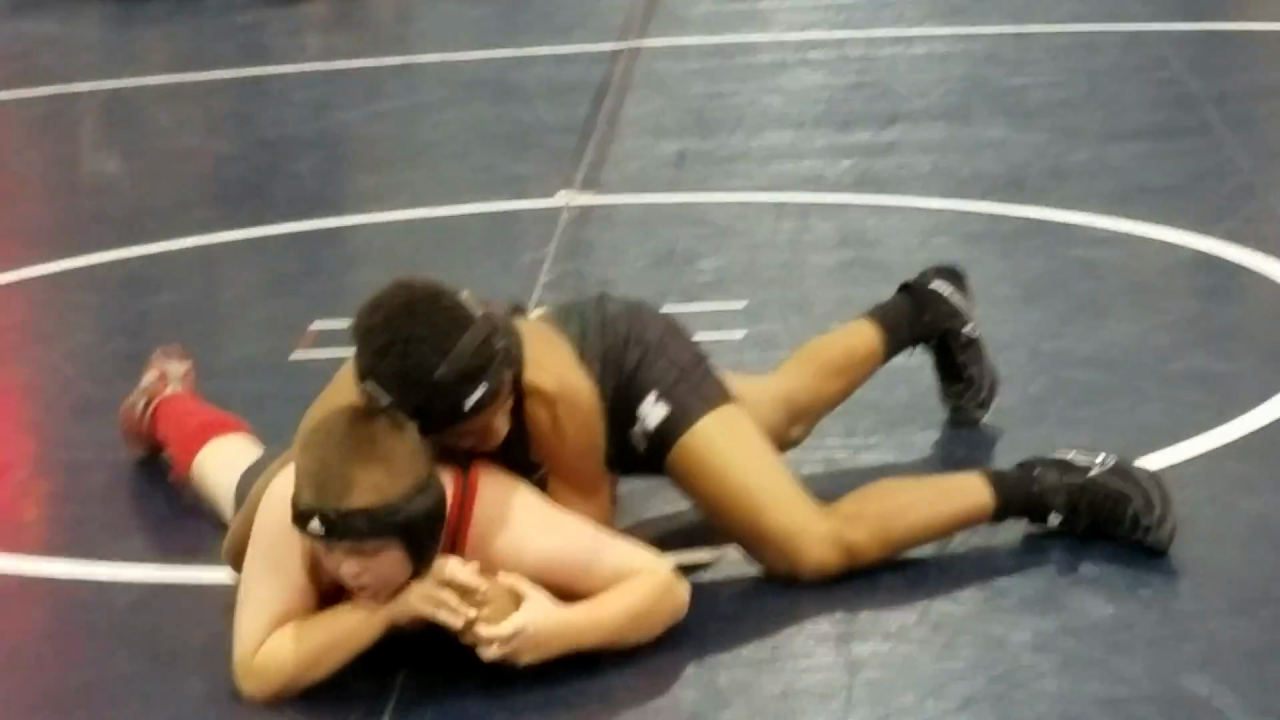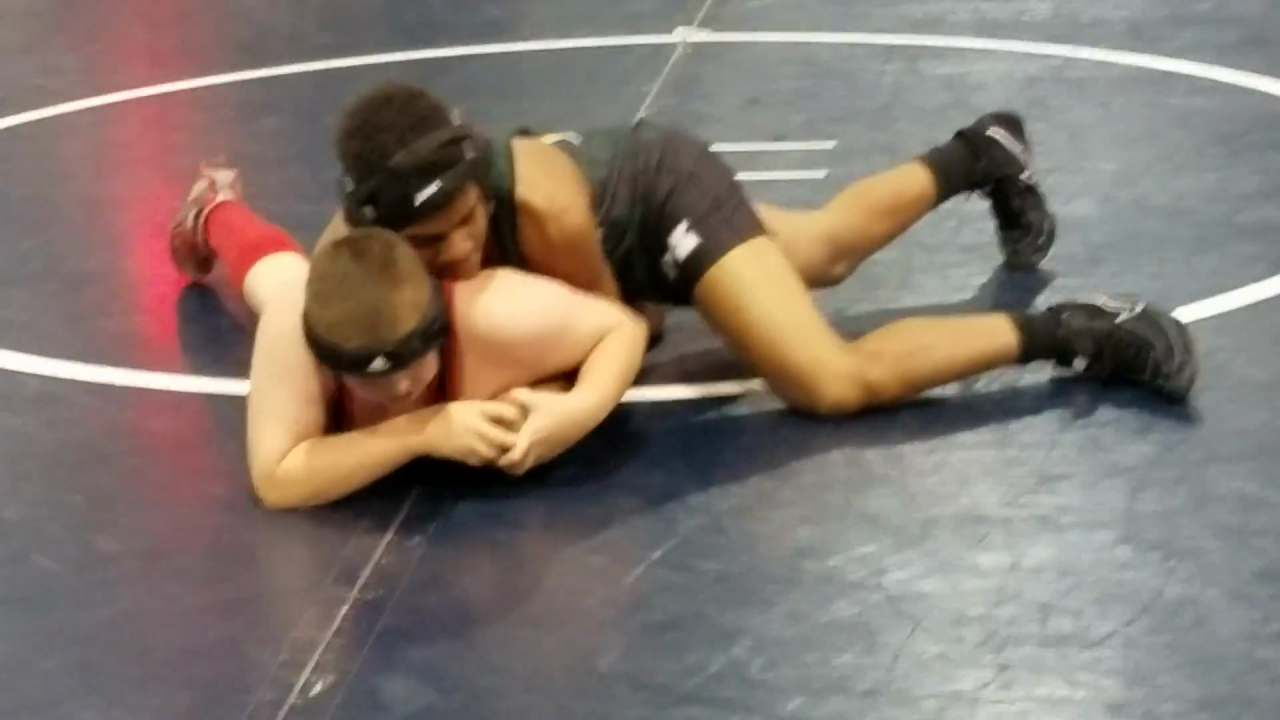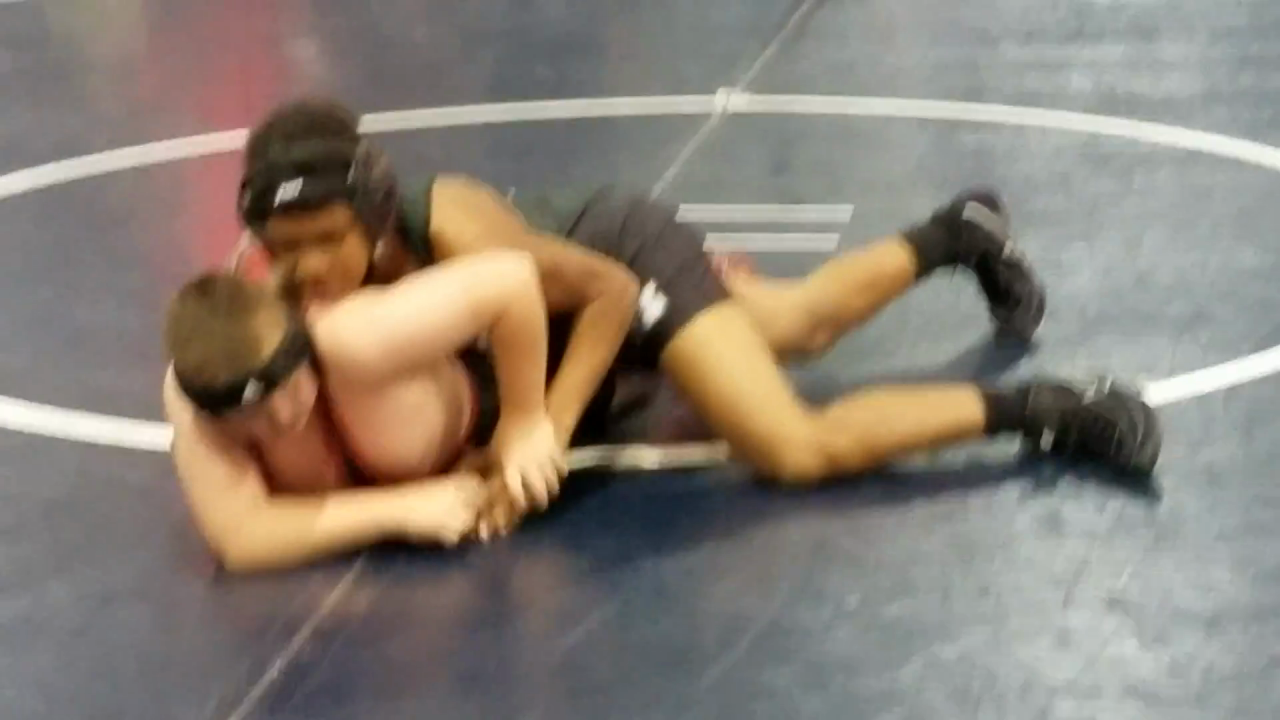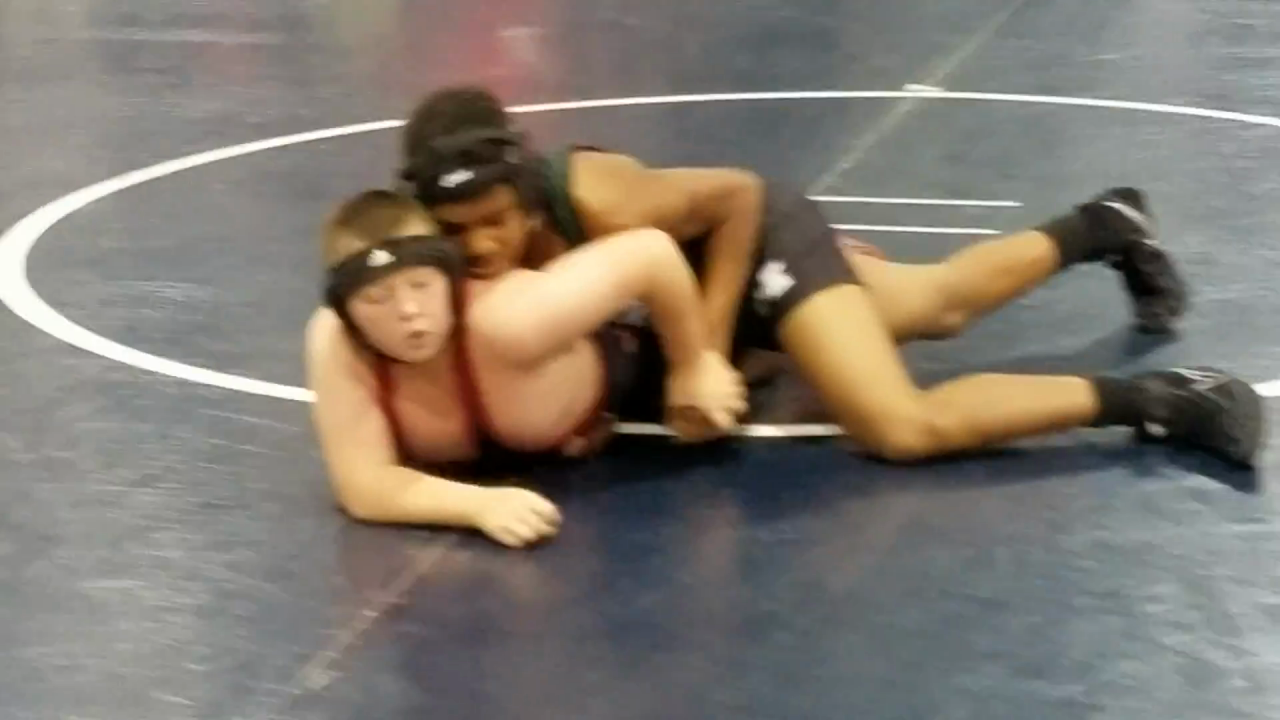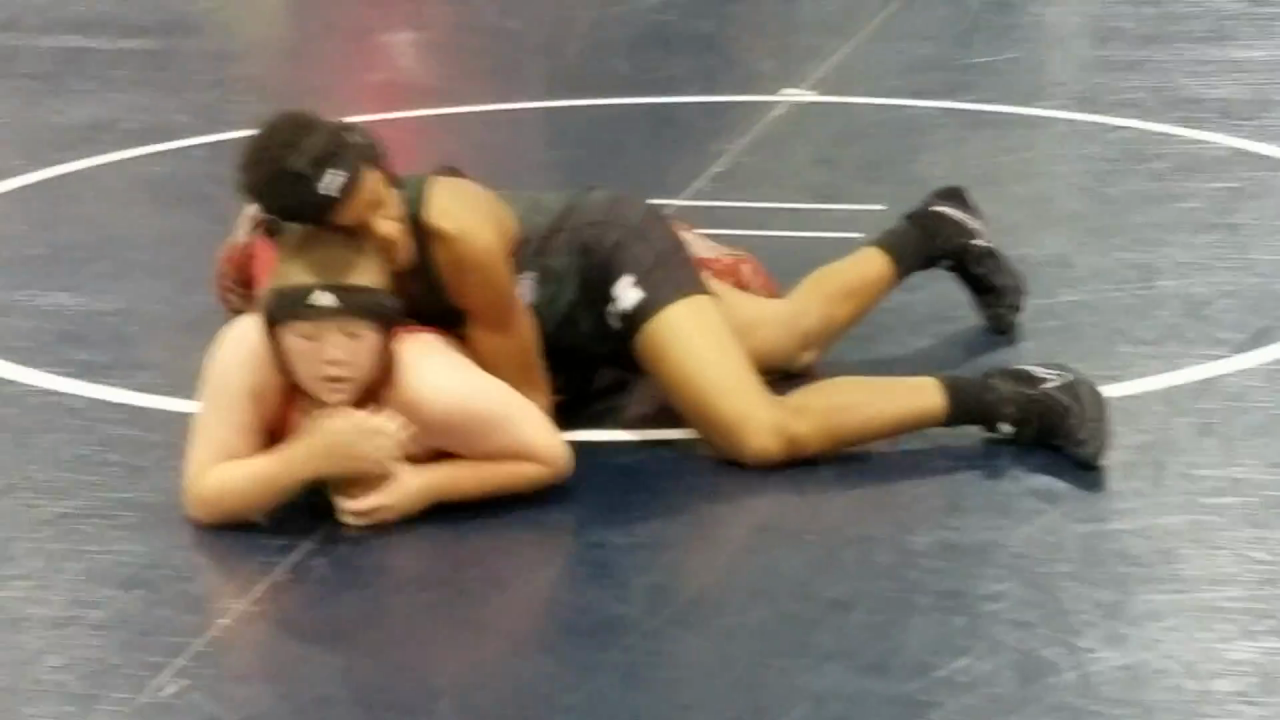
dt=0.7s
person 1, frame 1
left shoulder: (545, 382)
right shoulder: (354, 412)
left elbow: (586, 515)
left hip: (629, 358)
left knee: (814, 548)
right knee: (785, 410)
left ankle: (1039, 489)
right ankle: (924, 309)
person 1, frame 2
left shoulder: (540, 201)
right shoulder: (361, 235)
left hip: (662, 191)
right hip: (619, 220)
left knee: (837, 380)
right knee: (832, 248)
left ankle: (1071, 334)
right ankle: (981, 156)
person 1, frame 3
left shoulder: (461, 238)
right shoulder: (306, 272)
left elbow: (610, 290)
left wrist: (543, 437)
left hip: (632, 258)
right hip: (592, 273)
left knee: (799, 450)
right knee: (812, 323)
left ankle: (1039, 411)
right ankle: (955, 234)
person 1, frame 4
left shoulder: (597, 201)
right shoulder: (466, 237)
left elbow: (739, 191)
left hip: (764, 240)
right hip: (725, 272)
left knee: (904, 429)
right knee: (945, 303)
left ankle: (1150, 400)
right ankle: (1098, 226)
person 1, frame 5
left shoulder: (453, 228)
left elbow: (528, 396)
left hip: (611, 256)
right hip: (572, 299)
left knee: (762, 436)
right knee: (796, 334)
left ankle: (1000, 398)
right ankle: (933, 233)
person 2, frame 1
left shoulder: (494, 524)
right shoulder: (294, 510)
left elbow: (666, 587)
right elbow: (256, 673)
left wrist: (564, 628)
right wrist: (390, 607)
right hip: (319, 492)
right knee: (241, 465)
right ankle: (165, 399)
person 2, frame 2
left shoulder: (489, 317)
right shoulder: (297, 326)
left elbow: (623, 329)
right elbow: (276, 482)
left wrist: (577, 413)
right wrist: (422, 432)
right knee: (275, 270)
right ankle: (215, 209)
person 2, frame 3
left shoulder: (353, 343)
right shoulder: (190, 396)
left elbow: (511, 278)
right elbow: (240, 541)
left wrist: (524, 420)
right wrist: (399, 507)
person 2, frame 4
left shoulder: (506, 322)
right shoulder: (335, 343)
left elbow: (651, 251)
right elbow: (364, 488)
left wrist: (693, 366)
right wrist: (482, 505)
person 2, frame 5
left shoulder: (432, 388)
right shoulder: (246, 355)
left elbow: (552, 457)
right elbow: (201, 501)
left wrist: (429, 486)
right wrist: (312, 456)
